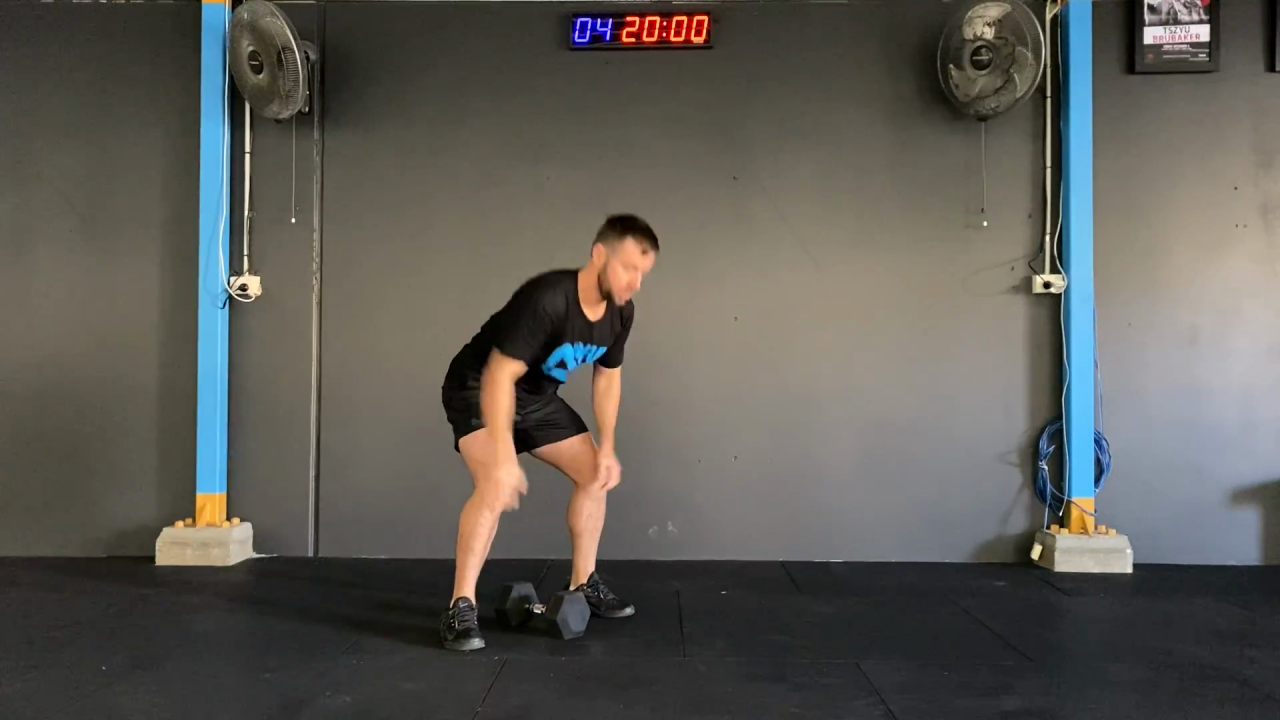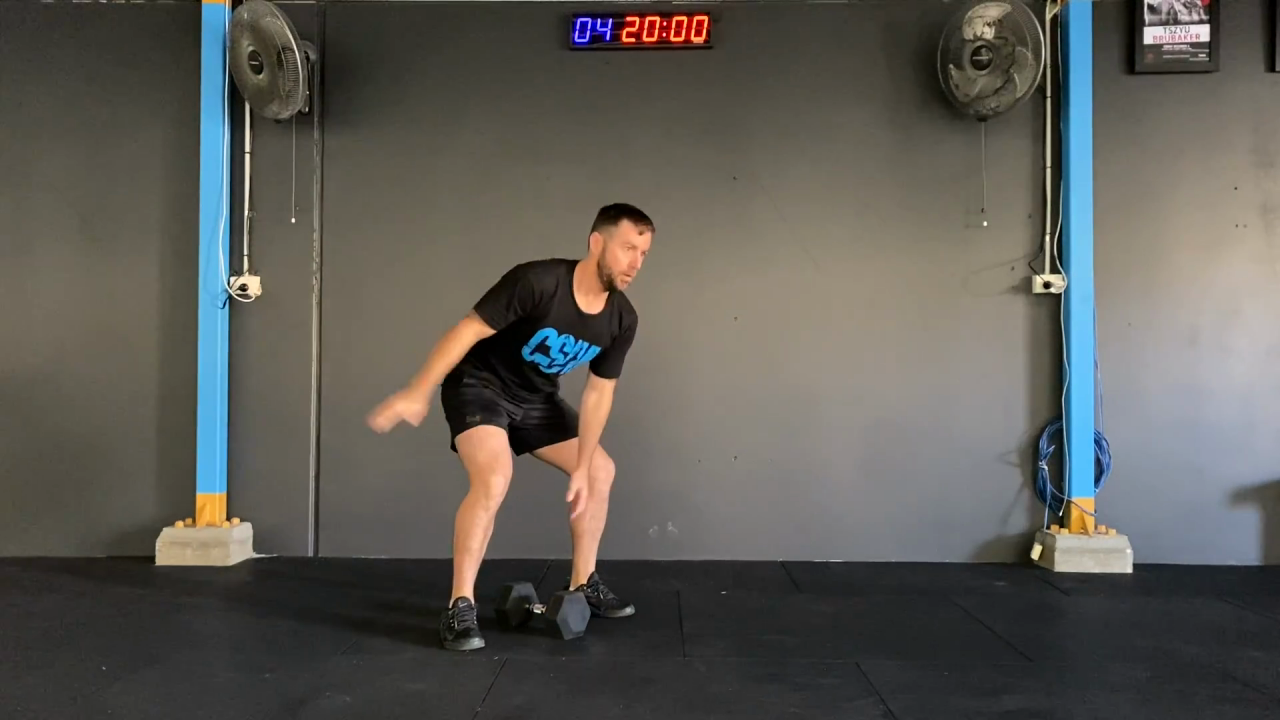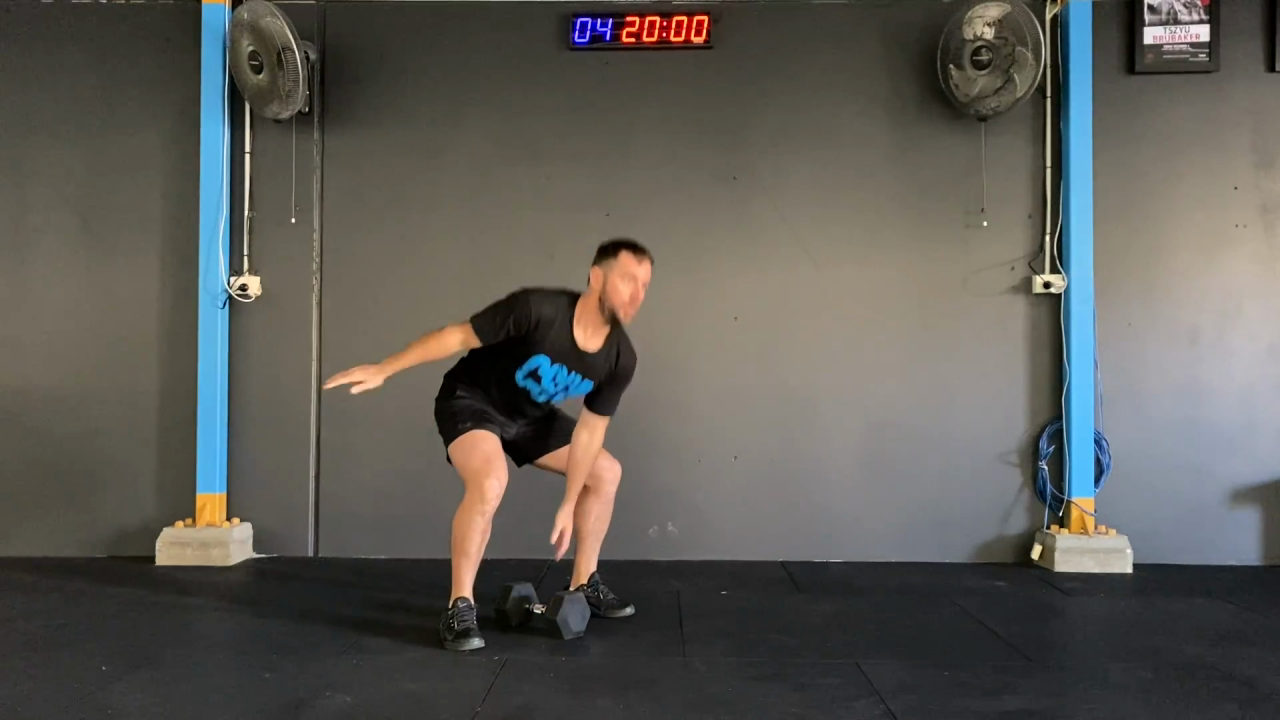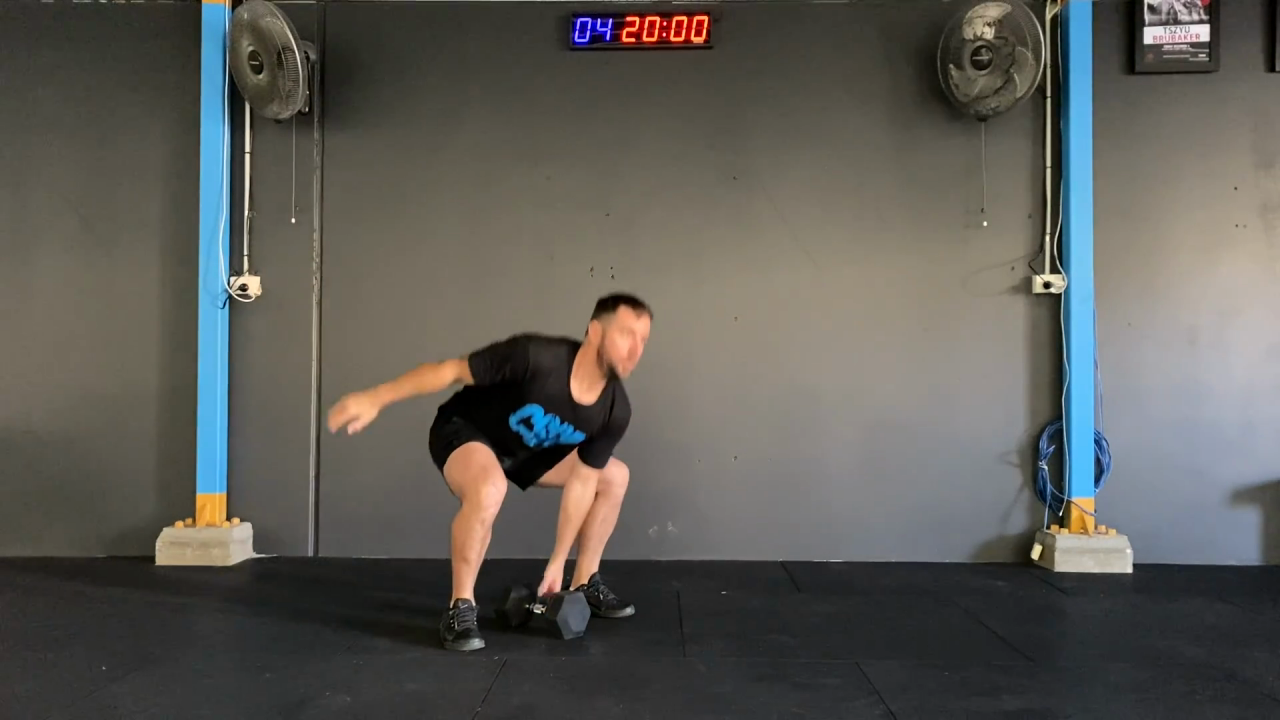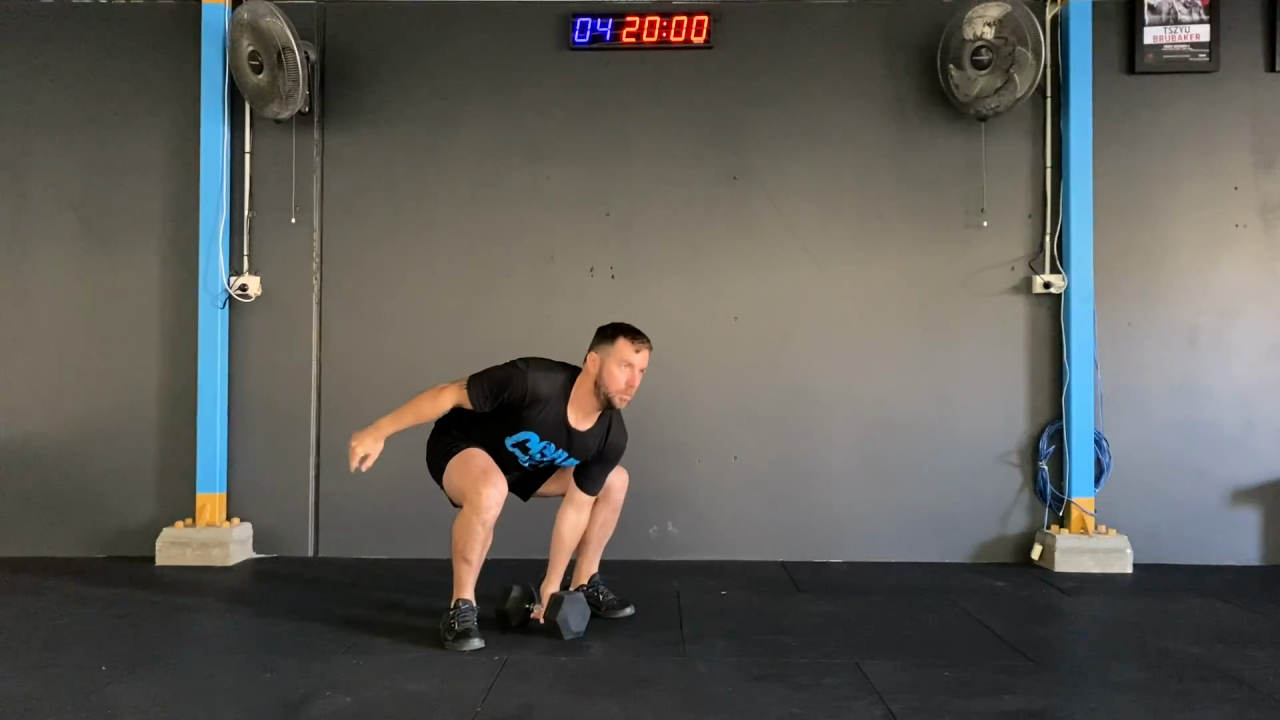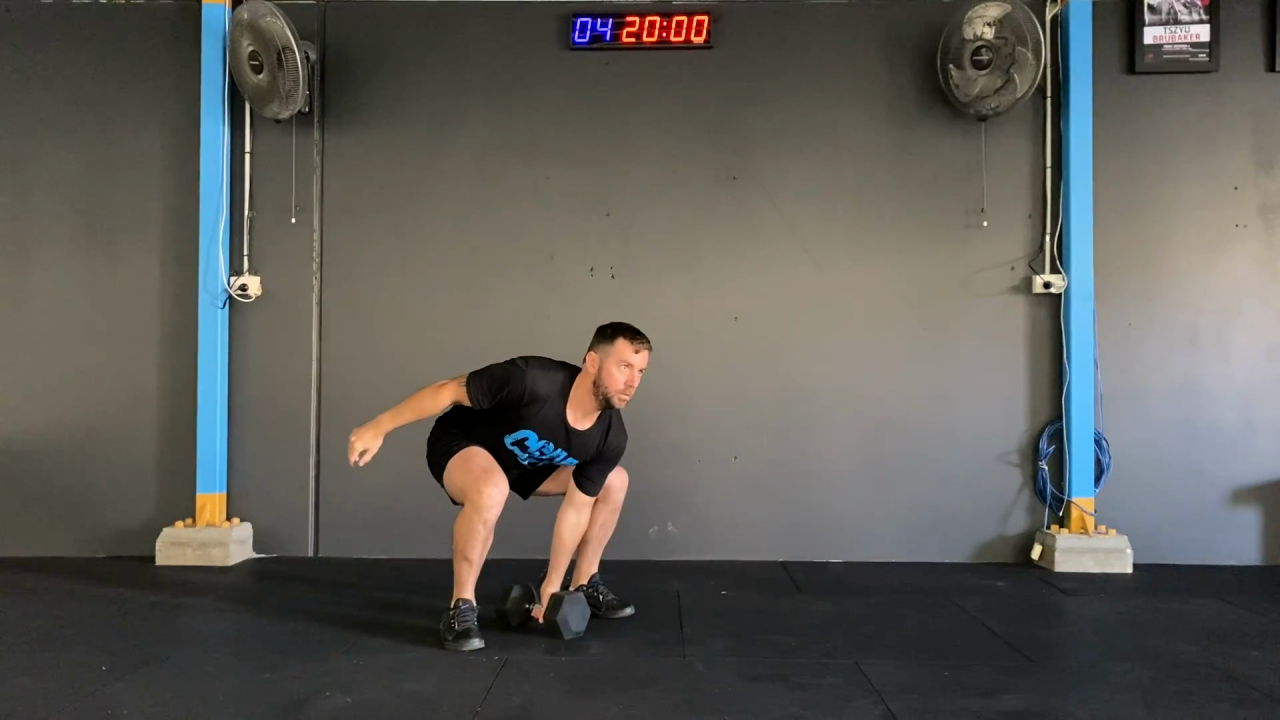
dt=0.2s
person 1, frame 1
left shoulder: (620, 315)
right shoulder: (547, 300)
left elbow: (606, 377)
right elbow: (499, 378)
left wrist: (607, 447)
right wrist: (502, 456)
left hip: (537, 393)
right hip: (476, 387)
left knee: (598, 473)
right knee: (499, 482)
left ankle: (583, 586)
right ankle: (460, 608)
person 1, frame 2
left shoulder: (622, 321)
right shoulder: (540, 282)
left elbow: (599, 392)
right elbow: (468, 331)
left wrist: (582, 467)
right wrist: (417, 394)
left hip: (536, 395)
right hip: (480, 383)
left knee: (602, 471)
right knee: (494, 481)
left ankle: (583, 585)
right ankle: (460, 606)
person 1, frame 3
left shoulder: (620, 360)
right shoulder: (539, 310)
left elbow: (590, 430)
right elbow: (458, 335)
left wrist: (569, 506)
right wrist: (382, 370)
left hip: (531, 415)
right hip: (471, 401)
left knee: (606, 473)
right knee: (490, 482)
left ankle: (584, 584)
right ankle: (460, 607)
person 1, frame 4
left shoulder: (614, 413)
right shoulder: (535, 358)
left elbow: (582, 483)
right elbow: (451, 370)
left wrist: (558, 561)
right wrist: (376, 398)
left hip: (527, 448)
right hip: (464, 431)
left knee: (614, 478)
right knee: (488, 489)
left ankle: (584, 584)
right ankle: (460, 608)
person 1, frame 5
left shoulder: (611, 437)
right shoulder: (533, 382)
left elbow: (577, 506)
right elbow: (449, 394)
left wrist: (552, 584)
right wrist: (379, 431)
left hip: (524, 463)
right hip: (461, 445)
left knee: (614, 483)
right knee: (489, 492)
left ankle: (584, 586)
right ankle: (461, 608)
person 1, frame 6
left shoulder: (610, 438)
right shoulder: (532, 380)
left elbow: (578, 506)
right elbow: (448, 390)
left wrist: (552, 584)
right wrist: (379, 427)
left hip: (525, 461)
right hip: (460, 443)
left knee: (614, 482)
right knee: (491, 489)
left ankle: (584, 584)
right ankle: (461, 608)
